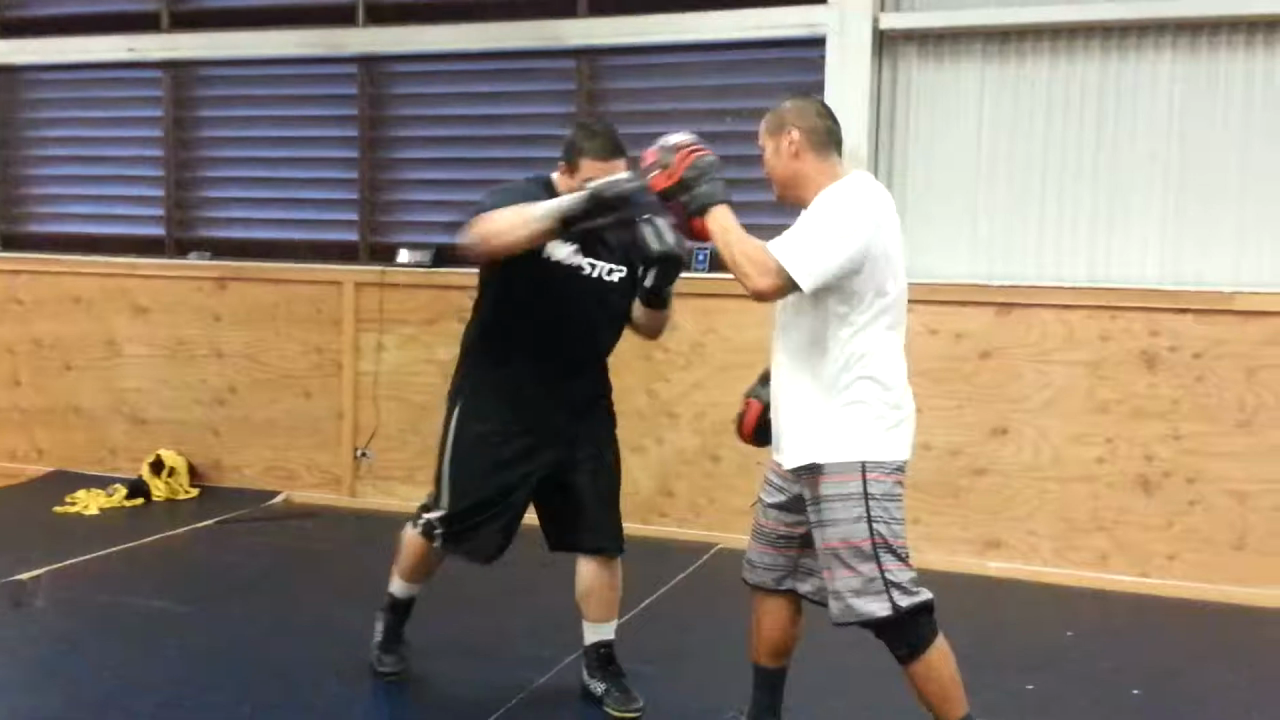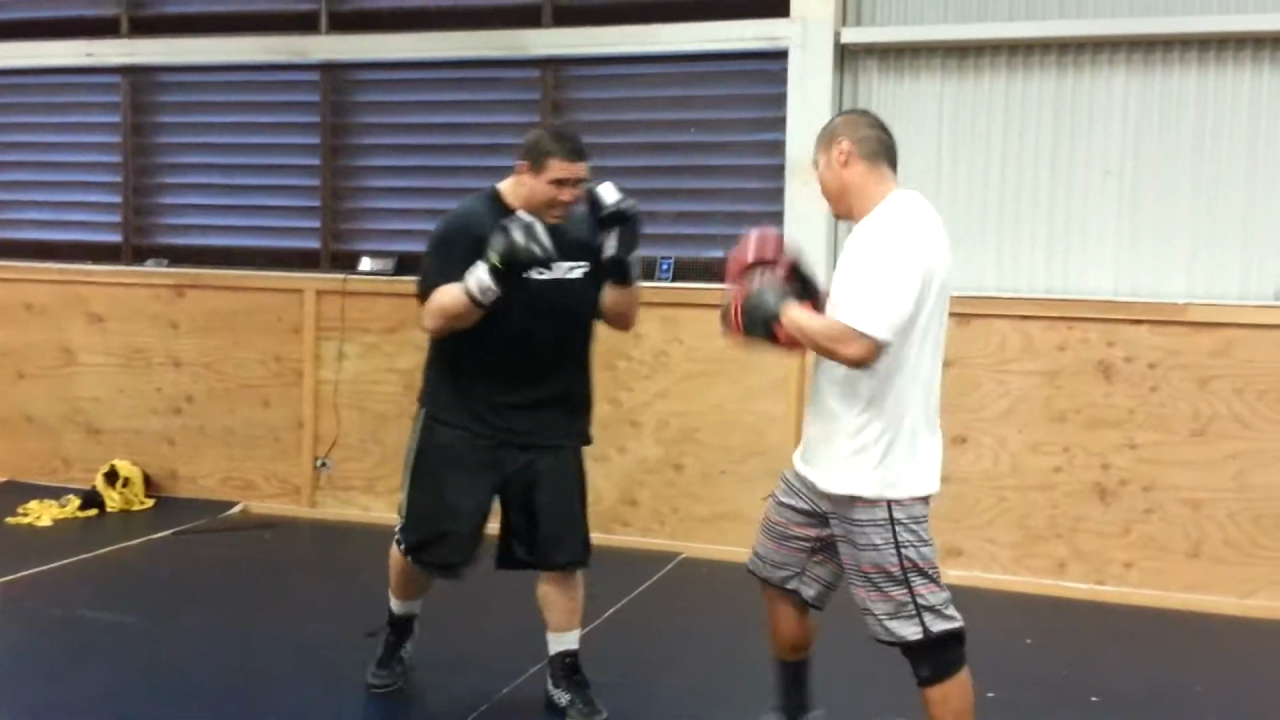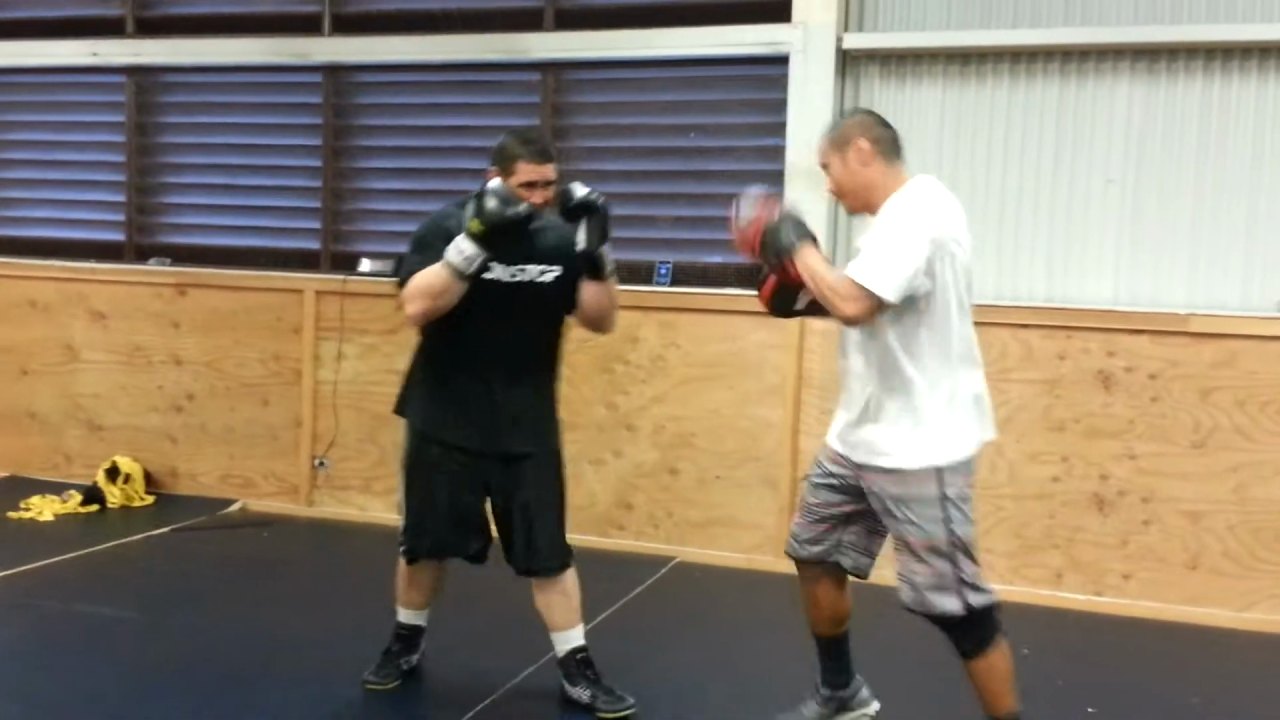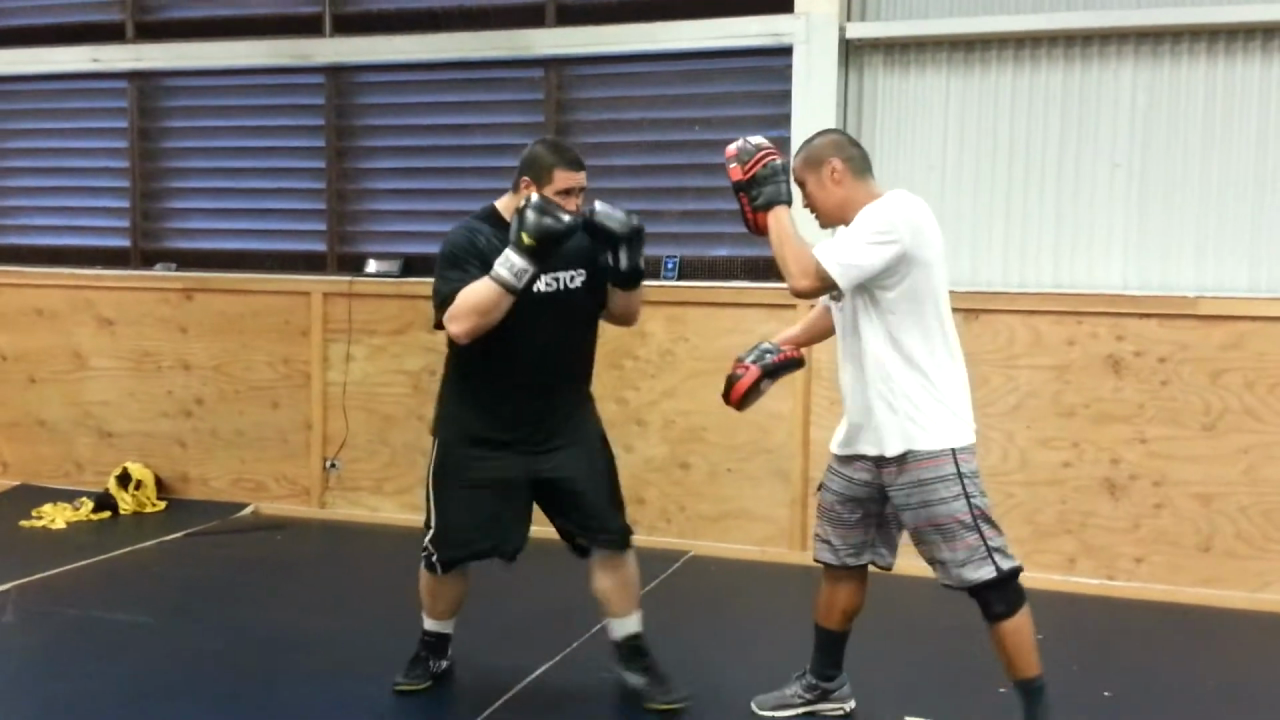
dt=0.4s
person 1, frame 1
left shoulder: (855, 202)
right shoulder: (830, 210)
left elbow: (765, 279)
left wrist: (710, 204)
right wrist: (781, 376)
left hip: (853, 447)
right hip: (803, 443)
left knee: (888, 606)
right knee: (771, 577)
person 1, frame 2
left shoulder: (902, 228)
right shoulder: (876, 228)
left elbow: (857, 344)
left wrist: (782, 312)
right wrist: (796, 301)
left hip: (878, 469)
right hip: (826, 459)
left knee: (923, 631)
right knee: (780, 578)
person 1, frame 3
left shoulder: (920, 211)
right shoulder: (893, 217)
left elbow: (853, 304)
left wrist: (796, 244)
right wrist: (808, 281)
left hip: (920, 446)
right hip: (859, 436)
left knee: (955, 605)
right knee: (816, 554)
person 1, frame 4
left shoulder: (897, 217)
right shoulder: (859, 230)
left elbow: (805, 279)
right elbow: (837, 309)
left wrist: (772, 205)
right wrist: (778, 346)
left hip: (927, 441)
right hip: (863, 438)
left knee: (986, 575)
right knee: (841, 559)
person 2, frame 1
left shoulder: (626, 231)
right shoulder: (525, 203)
left elbow: (649, 328)
right elbow: (482, 236)
left wrist: (659, 277)
right wrist: (581, 201)
left hip: (580, 413)
right hip: (494, 407)
left knee: (600, 540)
right knee: (443, 525)
left ankle: (601, 665)
right ankle: (393, 616)
person 2, frame 2
left shoulder: (585, 229)
right shoulder: (468, 223)
left elbow: (623, 316)
right elbow: (435, 318)
left wrist: (619, 251)
right wrist: (495, 266)
left hip: (550, 423)
right hip: (461, 419)
left knee: (562, 553)
right knee: (422, 540)
right ankle: (397, 632)
person 2, frame 3
left shoulder: (558, 234)
right shoulder: (443, 227)
left elbow: (602, 320)
right elbow: (417, 306)
left wrist: (594, 247)
right wrist: (475, 238)
left hip: (527, 428)
right hip: (444, 421)
left knee: (546, 555)
right knee: (423, 543)
left ankle: (577, 670)
right ankle: (405, 643)
person 2, frame 4
left shoulder: (581, 238)
right shoulder: (470, 240)
left elbow: (625, 314)
right elbow: (463, 325)
left wrist: (622, 255)
right wrist: (523, 250)
left hip: (565, 424)
right hip: (480, 431)
left knee: (609, 536)
right knee: (447, 550)
left ankle: (633, 657)
right ankle: (434, 649)
